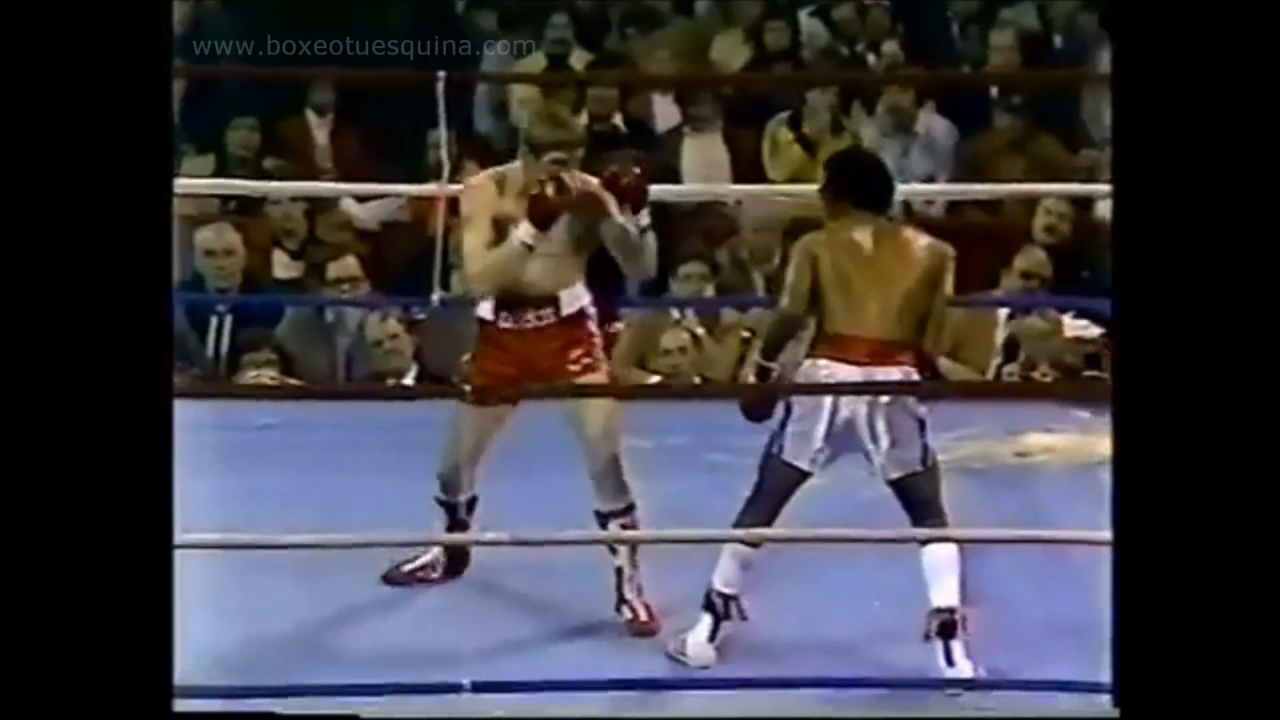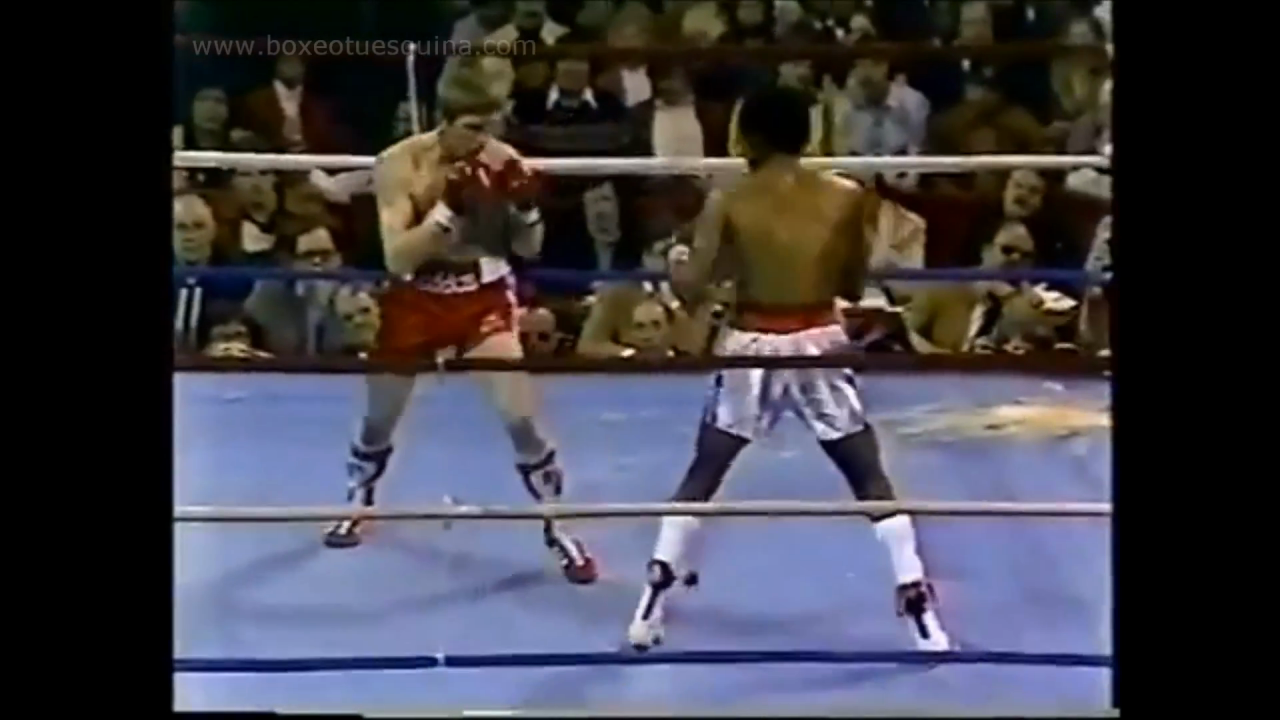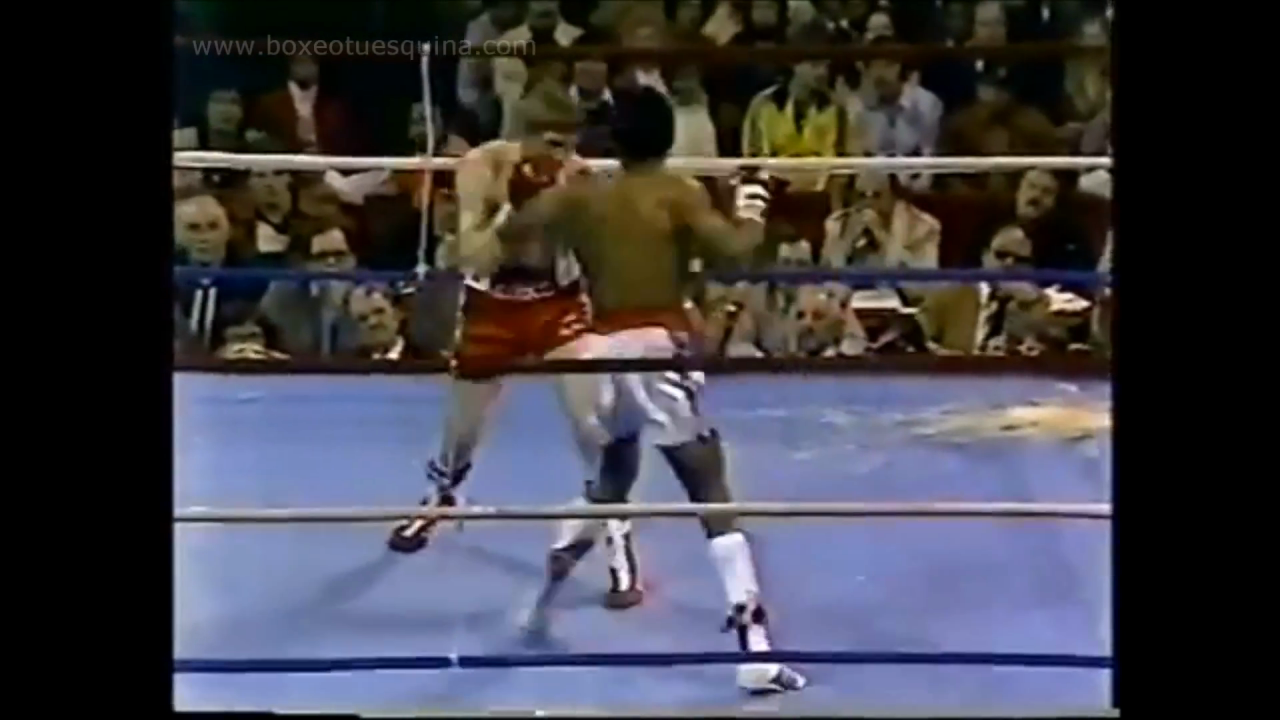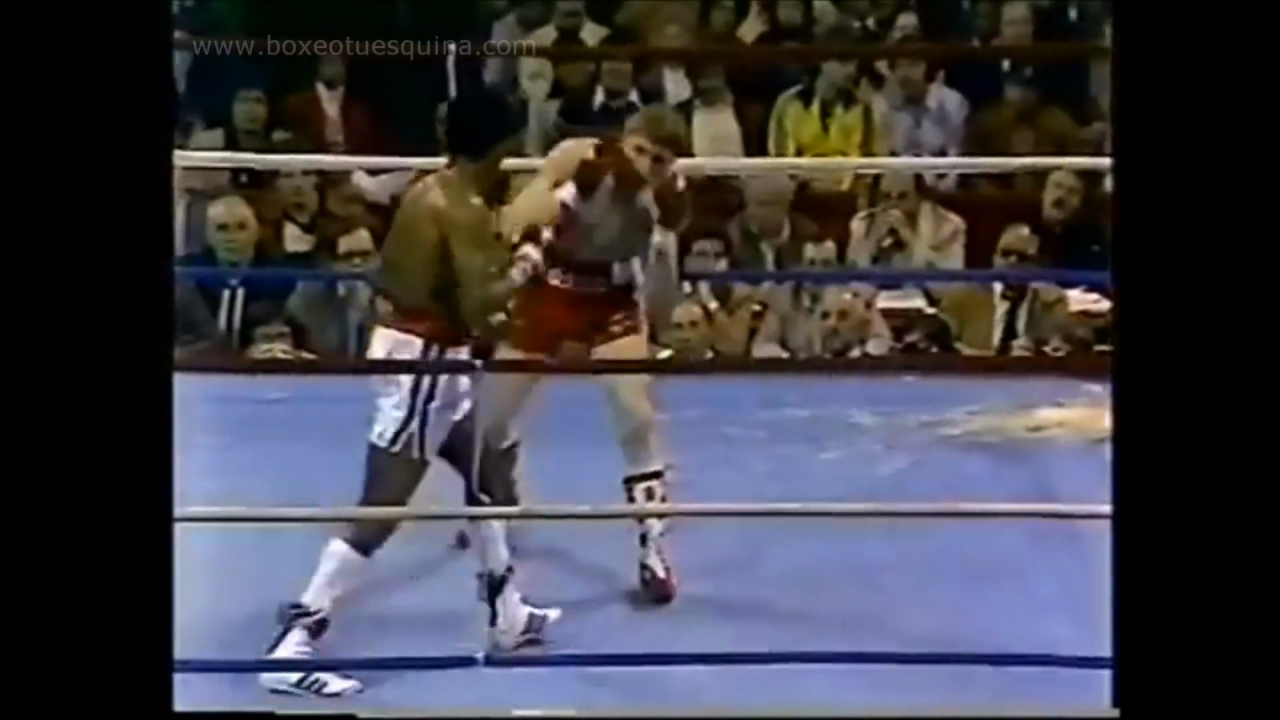
dt=0.4s
person 1, frame 1
left shoulder: (815, 244)
right shoulder: (931, 252)
left elbow: (791, 312)
right elbow: (929, 344)
left wrist: (763, 370)
left hip: (826, 378)
right hip: (893, 383)
left knee: (760, 507)
right knee: (930, 518)
left ankle: (706, 633)
right ankle: (952, 649)
person 1, frame 2
left shoulder: (729, 201)
right shoulder: (845, 196)
left elbow: (691, 286)
right elbow: (853, 287)
left wrist: (678, 263)
left hip: (752, 347)
right hip: (818, 346)
left knee: (700, 480)
right knee: (873, 486)
left ankle: (649, 609)
right ankle: (924, 622)
person 1, frame 3
left shoulder: (580, 195)
right shoulder: (679, 194)
left elbow: (514, 233)
right elbow: (735, 250)
right wrist: (751, 204)
left hip: (601, 348)
right hip: (656, 348)
left knee: (614, 477)
right knee: (713, 500)
left ankle: (549, 592)
right ankle: (753, 649)
person 1, frame 4
left shoulder: (425, 190)
right shoulder: (464, 211)
left elbow: (388, 272)
right elbow: (475, 311)
left hip: (405, 344)
right hip: (424, 361)
left knee: (490, 476)
right knee: (380, 511)
left ankle: (508, 616)
right ankle: (292, 648)
person 2, frame 1
left shoulder: (589, 191)
right shoulder: (483, 191)
left elbow: (643, 270)
right elbow: (478, 280)
left wrist: (635, 213)
right wrist: (529, 228)
left hip: (567, 327)
right hip: (501, 332)
left knee: (605, 456)
right knee: (456, 463)
left ankle: (629, 587)
right ankle: (450, 549)
person 2, frame 2
left shoulder: (503, 161)
right shoulder: (399, 163)
left elbow: (527, 248)
right elbow: (398, 257)
left wrist: (526, 208)
right wrist: (448, 208)
left hip: (484, 295)
right hip: (416, 297)
left knee: (521, 417)
right knee: (378, 419)
left ankle: (558, 529)
right ankle: (357, 505)
person 2, frame 3
left shoulder: (573, 171)
right shoulder: (481, 167)
right elbow: (475, 258)
right wrist: (515, 205)
left hip: (557, 299)
right hip: (492, 304)
left knee: (592, 424)
right knee: (460, 439)
left ankle: (621, 555)
right ankle: (436, 502)
person 2, frame 4
left shoulder: (662, 194)
right shoulder: (573, 157)
left elbow: (661, 301)
right elbow: (514, 226)
left wrist: (668, 229)
right wrist: (575, 188)
left hip: (613, 298)
right hip: (548, 290)
left knee: (638, 418)
right knee: (493, 416)
left ankle: (653, 551)
